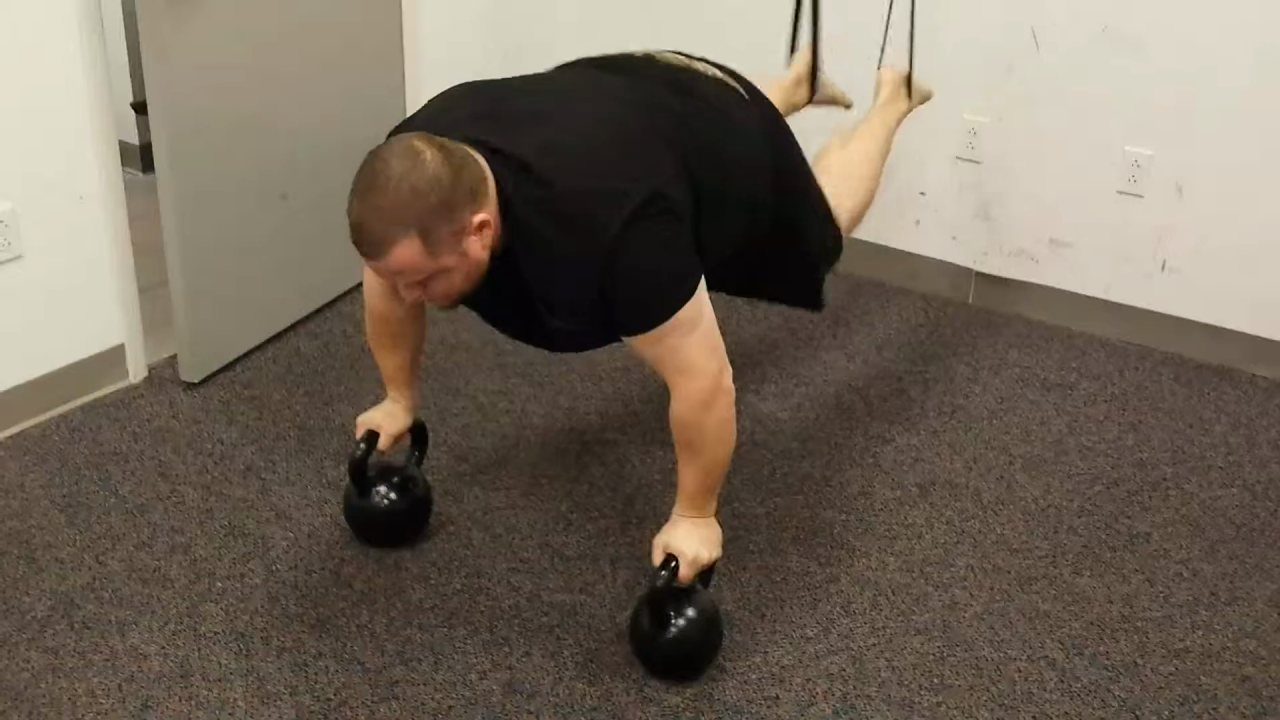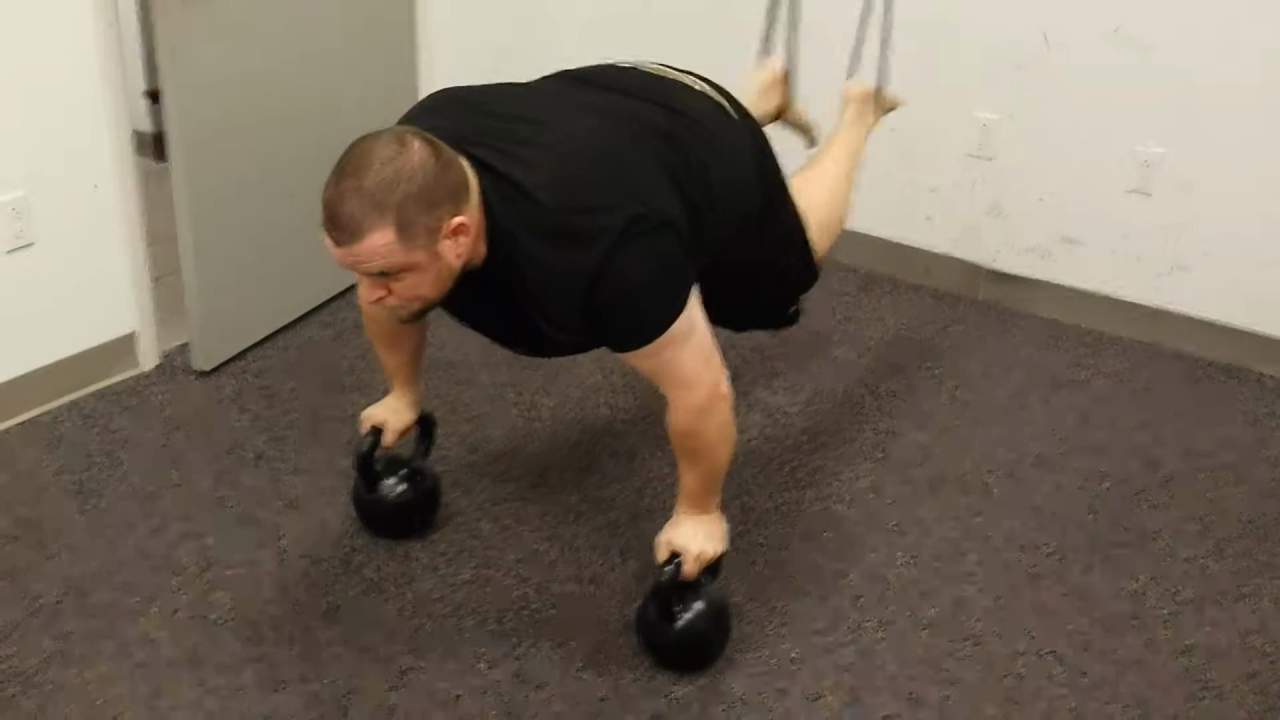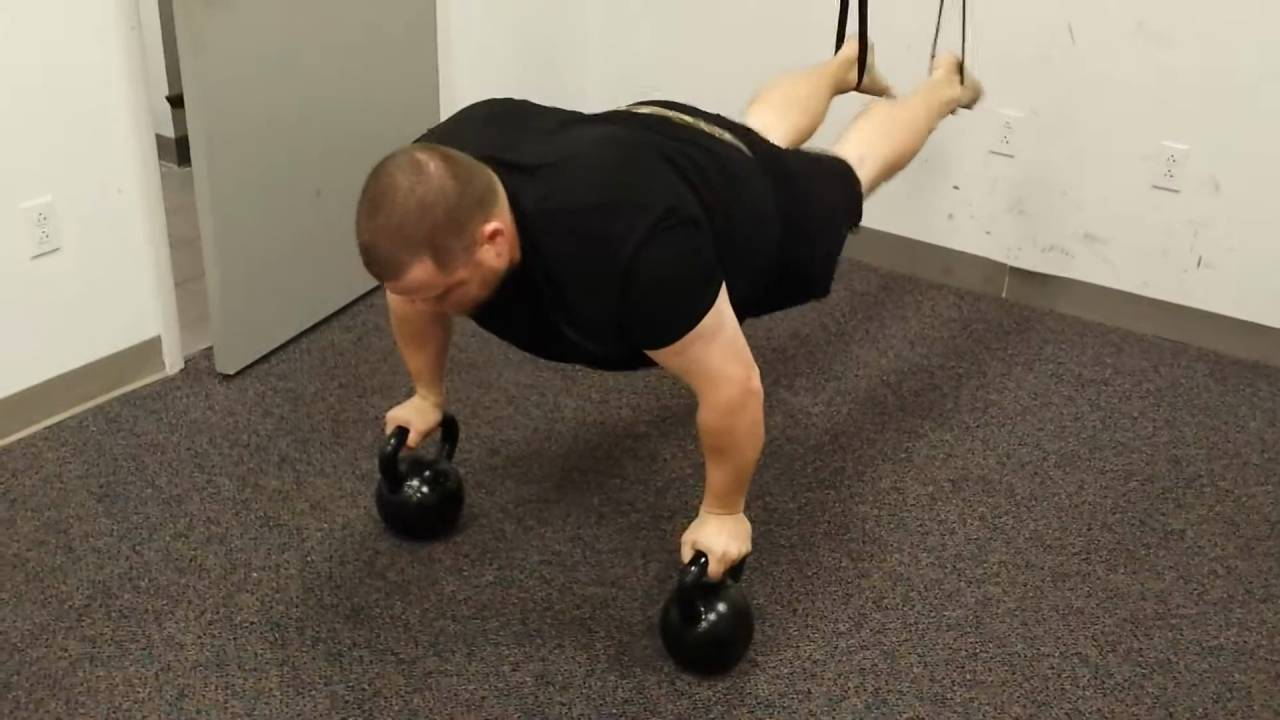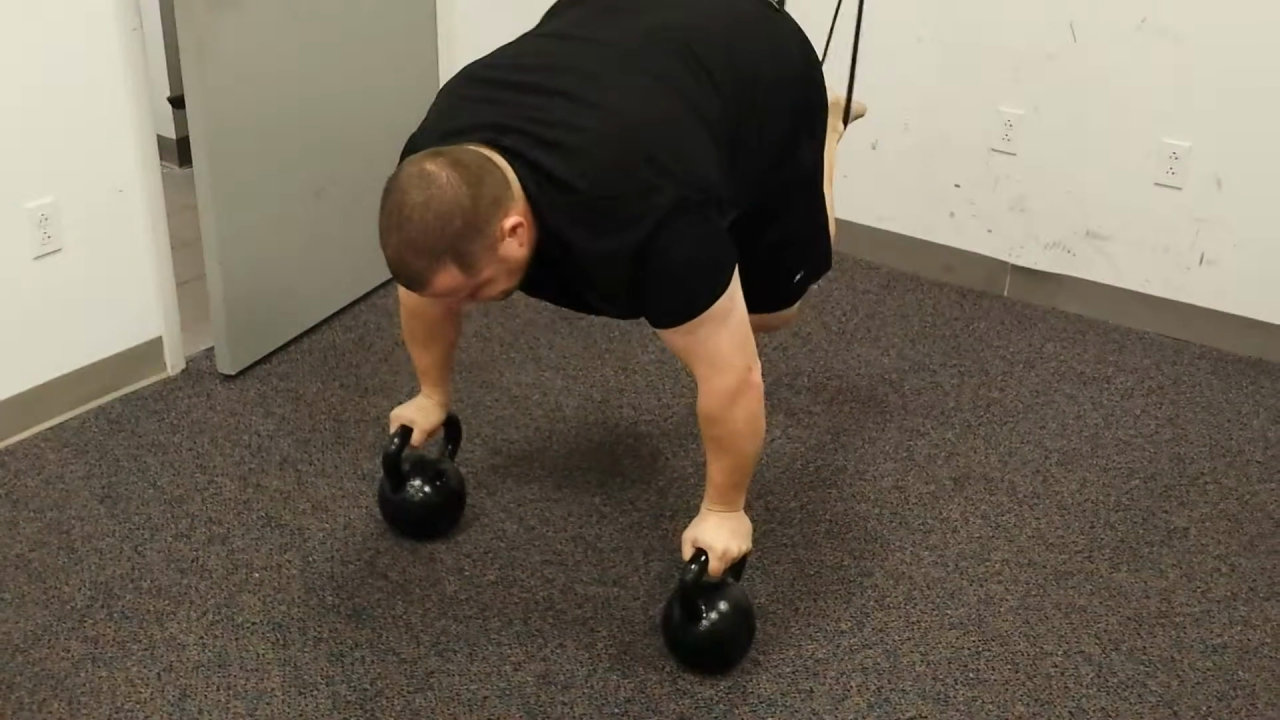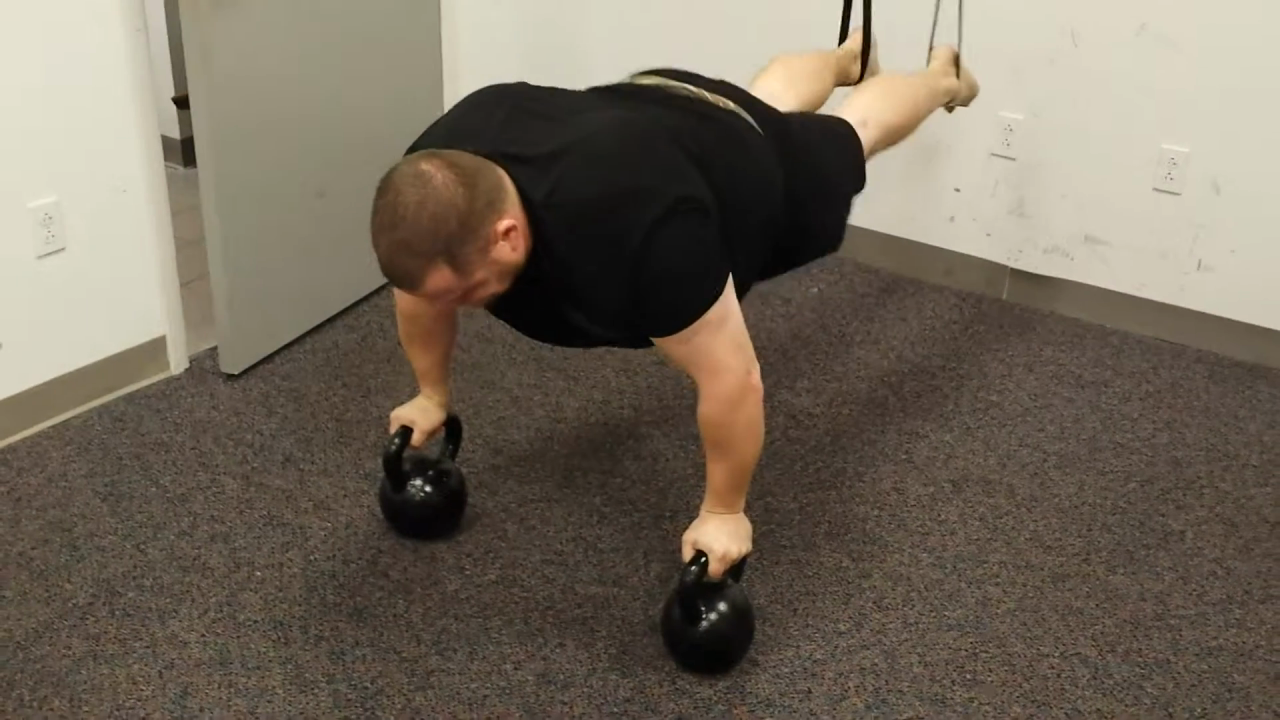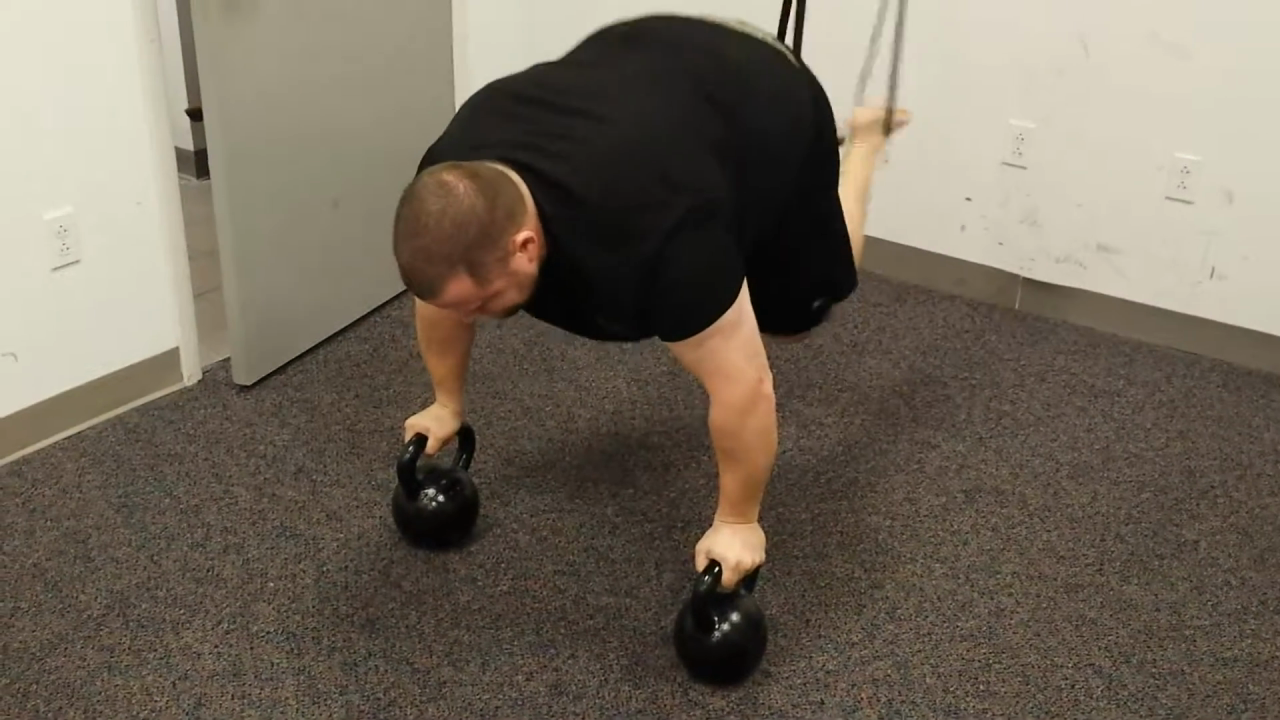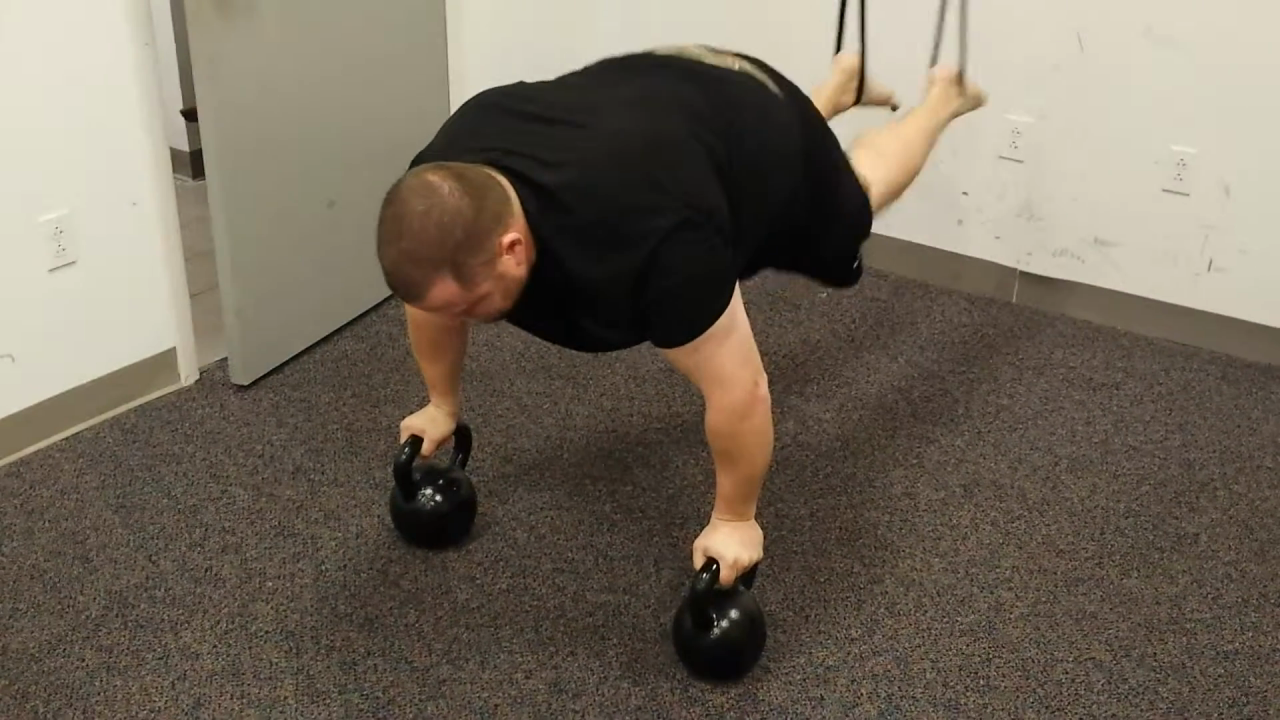
dt=0.7s
person 1, frame 1
left shoulder: (604, 231)
right shoulder: (417, 164)
left elbow: (704, 382)
right elbow: (386, 285)
left wrist: (695, 517)
right wrist: (398, 400)
left hip: (736, 149)
right hip: (633, 105)
left knee: (817, 241)
left ankle: (892, 100)
right ankle: (794, 85)
person 1, frame 2
left shoulder: (592, 249)
right shoulder: (414, 165)
left elbow: (702, 388)
right elbow: (384, 289)
left wrist: (699, 514)
right wrist: (404, 395)
left hip: (707, 150)
left knee: (791, 253)
left ankle: (859, 113)
right ankle: (767, 93)
person 1, frame 3
left shoulder: (625, 249)
right shoulder: (432, 192)
left elbow: (733, 387)
right elbow: (414, 291)
left wrist: (723, 514)
right wrist: (427, 396)
left hip: (751, 204)
left knee: (854, 160)
right knee: (763, 133)
left ankle: (943, 86)
right ankle: (844, 65)
person 1, frame 4
left shoulder: (636, 218)
right shoulder: (436, 160)
left elbow: (732, 374)
right elbow: (425, 276)
left wrist: (724, 512)
right wrist: (432, 395)
left hip: (761, 62)
left knee: (767, 308)
left ankle: (826, 122)
person 1, frame 5
left shoulder: (632, 229)
right shoulder: (438, 172)
left elbow: (733, 380)
right elbow: (421, 289)
left wrist: (723, 513)
right wrist: (432, 396)
left hip: (755, 173)
left knee: (851, 131)
right knee: (771, 99)
left ankle: (942, 80)
right ankle: (849, 56)
person 1, frame 6
left shoulder: (645, 233)
right shoulder: (454, 174)
left elbow: (743, 386)
right elbow: (442, 290)
left wrist: (737, 524)
right wrist: (448, 405)
left hip: (773, 103)
left knee: (790, 321)
left ankle: (861, 140)
person 1, frame 7
left shoulder: (637, 238)
right shoulder: (447, 179)
left elbow: (739, 390)
right elbow: (435, 301)
left wrist: (735, 521)
right wrist: (441, 404)
left hip: (758, 124)
left knee: (852, 200)
left ankle: (941, 97)
right ankle: (843, 80)
